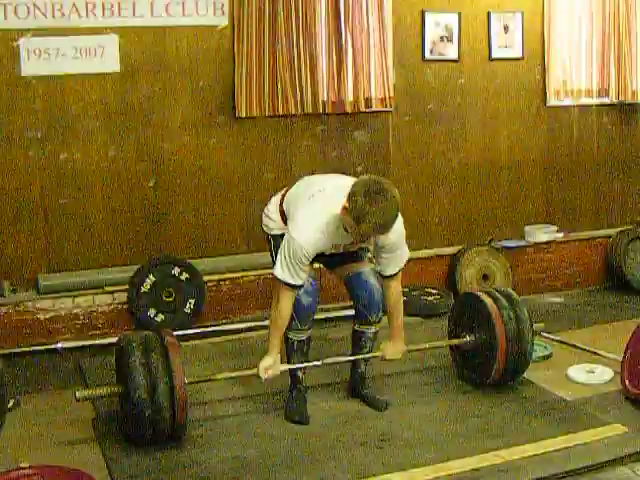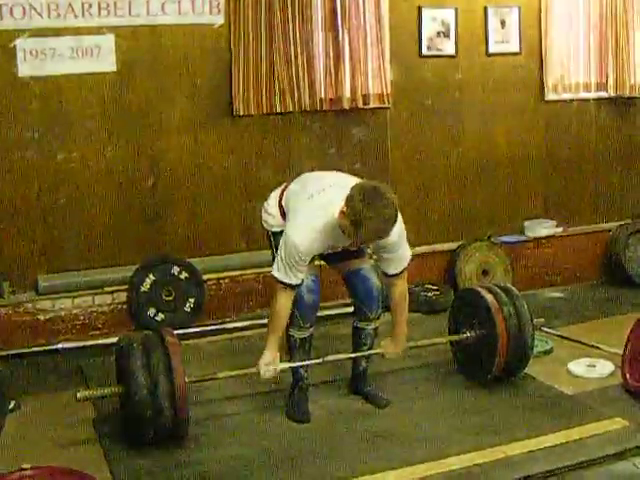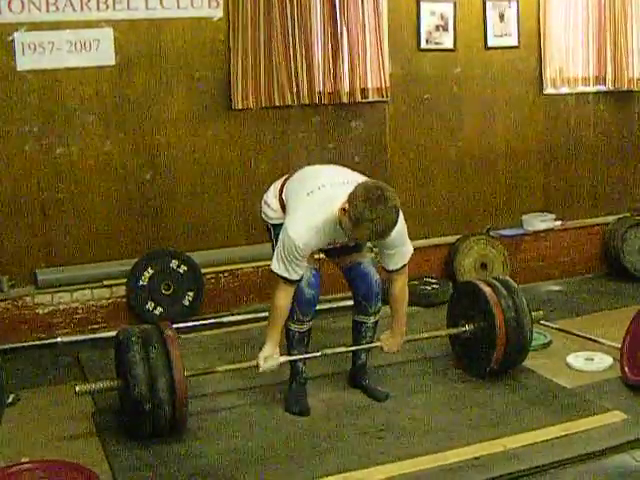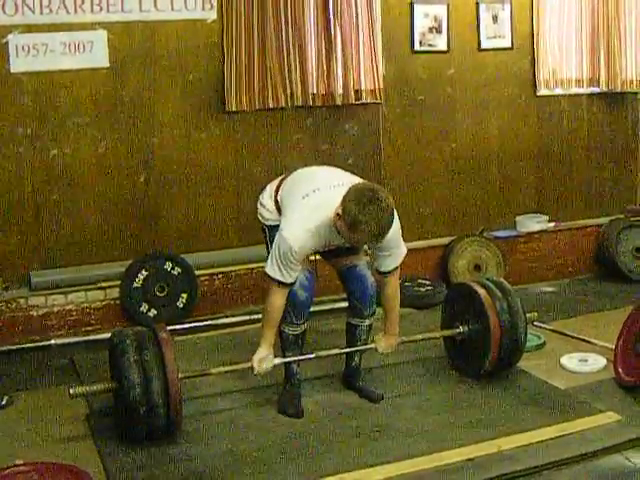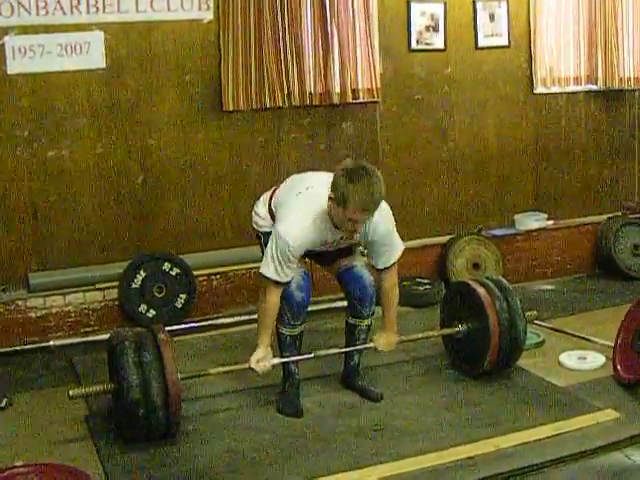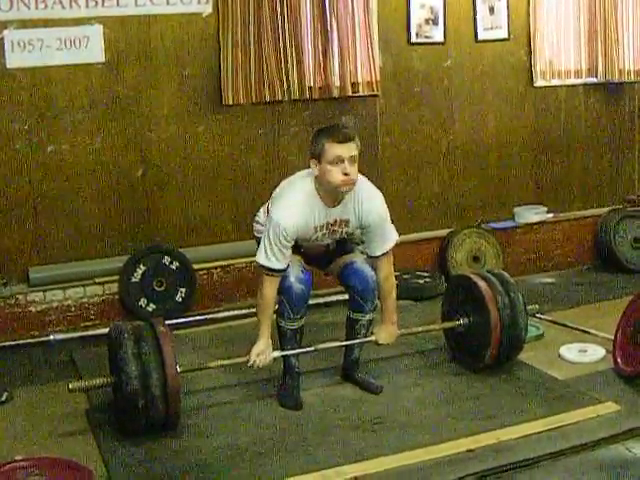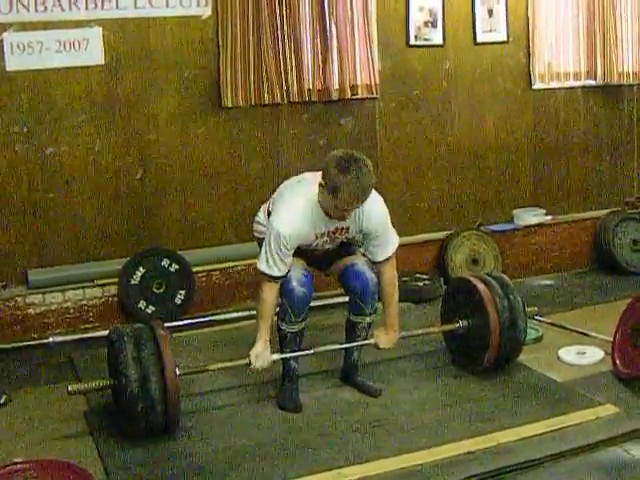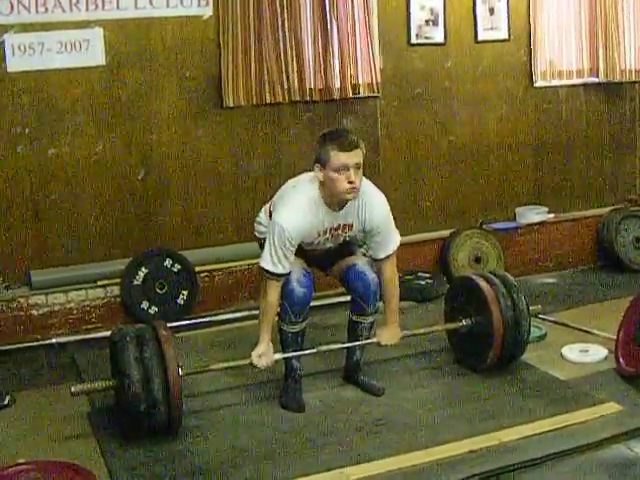
dt=0.7s
person 1, frame 1
left shoulder: (391, 225)
right shoulder: (306, 230)
left elbow: (392, 280)
right elbow: (285, 294)
left wrist: (396, 338)
right wrist: (273, 353)
left hip: (344, 232)
right hip: (284, 223)
left knee: (370, 294)
right knee: (304, 299)
left ankle: (359, 381)
right ankle: (297, 388)
person 1, frame 2
left shoulder: (390, 226)
right shoulder: (304, 232)
left elbow: (397, 280)
right elbow: (284, 293)
left wrist: (398, 337)
right wrist: (272, 349)
left hip: (346, 223)
right hip: (285, 218)
left knee: (370, 289)
right knee: (306, 295)
left ankle: (360, 377)
right ankle: (299, 386)
person 1, frame 3
left shoulder: (391, 221)
right shoulder: (302, 228)
left elbow: (398, 275)
right elbow: (284, 288)
left wrist: (397, 331)
right wrist: (271, 344)
right hip: (283, 210)
left knee: (370, 284)
right knee: (306, 290)
left ankle: (359, 372)
right ankle: (297, 379)
person 1, frame 4
left shoulder: (386, 223)
right shoulder: (298, 231)
left elbow: (389, 277)
right elbow: (278, 290)
left wrist: (391, 332)
right wrist: (265, 346)
right hip: (279, 211)
left knee: (365, 286)
right knee: (299, 292)
left ankle: (353, 373)
right ankle: (292, 381)
person 1, frame 5
left shoulder: (380, 217)
right shoulder: (295, 227)
left elbow: (388, 273)
right elbow: (272, 291)
left wrist: (389, 330)
right wrist: (264, 346)
right hip: (273, 224)
left knee: (364, 288)
right knee: (296, 294)
left ankle: (352, 372)
right ankle: (290, 381)
person 1, frame 6
left shoulder: (370, 199)
right shoulder: (288, 210)
left elbow: (384, 263)
right elbow: (269, 280)
left wrist: (389, 321)
right wrist: (264, 337)
left hip: (335, 241)
right hip: (284, 243)
left knee: (365, 281)
right knee: (296, 286)
left ankle: (352, 365)
right ankle: (290, 373)
person 1, frame 7
left shoulder: (374, 208)
right shoulder: (289, 218)
left elbow: (387, 267)
right elbow: (270, 285)
left wrist: (390, 327)
right wrist: (262, 342)
left hip: (335, 242)
right hip: (280, 241)
left knee: (366, 282)
right knee: (297, 289)
left ankle: (351, 367)
right ankle: (289, 377)
person 1, frame 8
left shoulder: (374, 203)
right shoulder: (291, 214)
left elbow: (387, 264)
right elbow: (273, 284)
left wrist: (392, 323)
right wrist: (264, 341)
left hip: (337, 241)
right hip: (279, 240)
left knee: (367, 283)
right knee: (297, 290)
left ankle: (353, 367)
right ankle: (292, 376)
